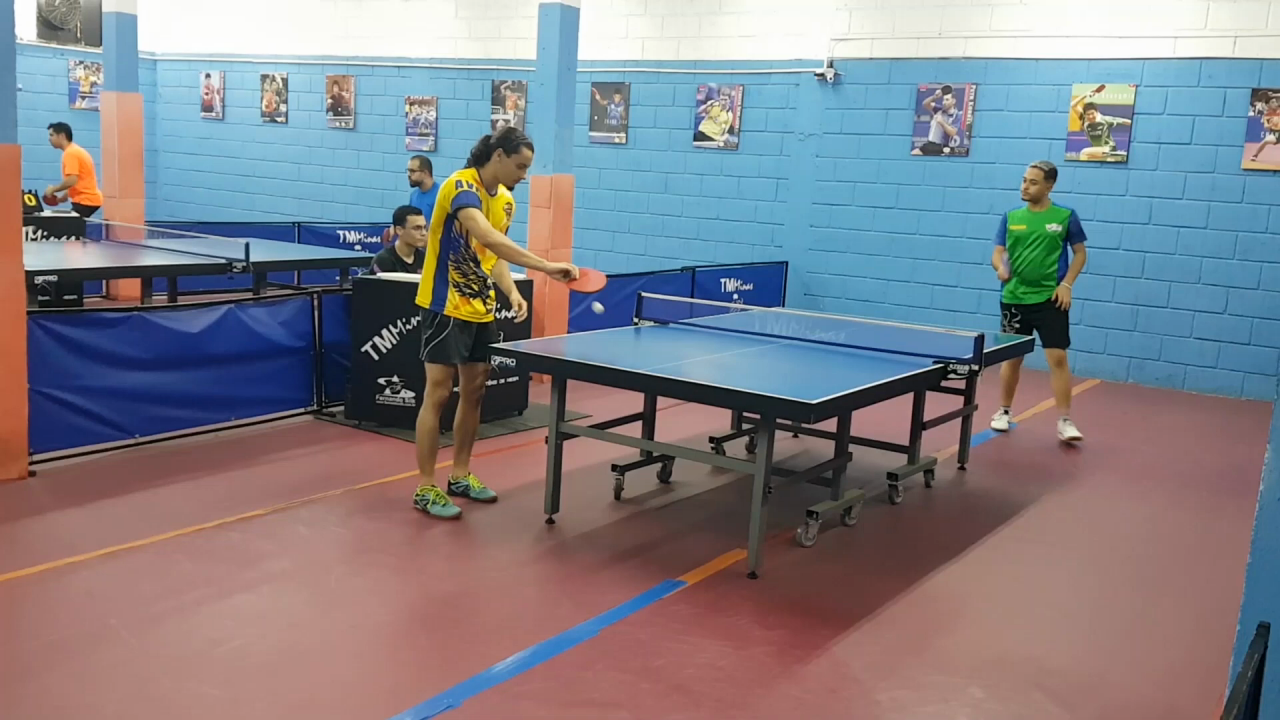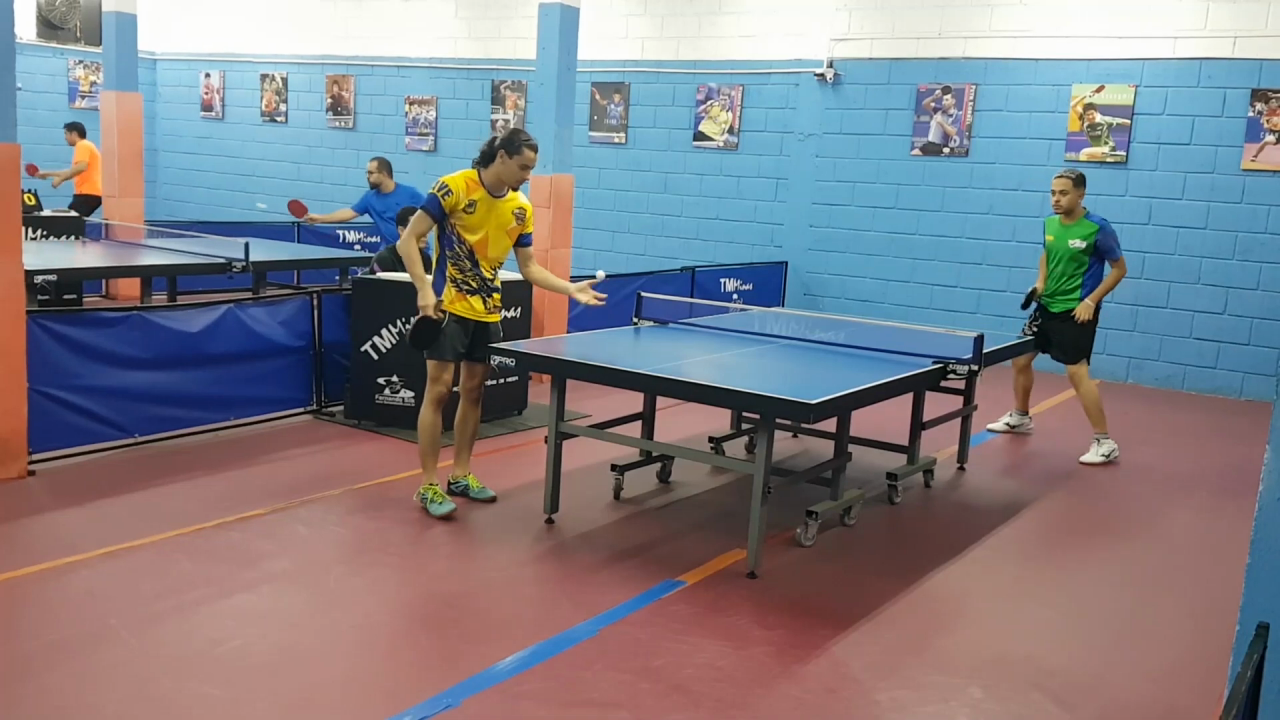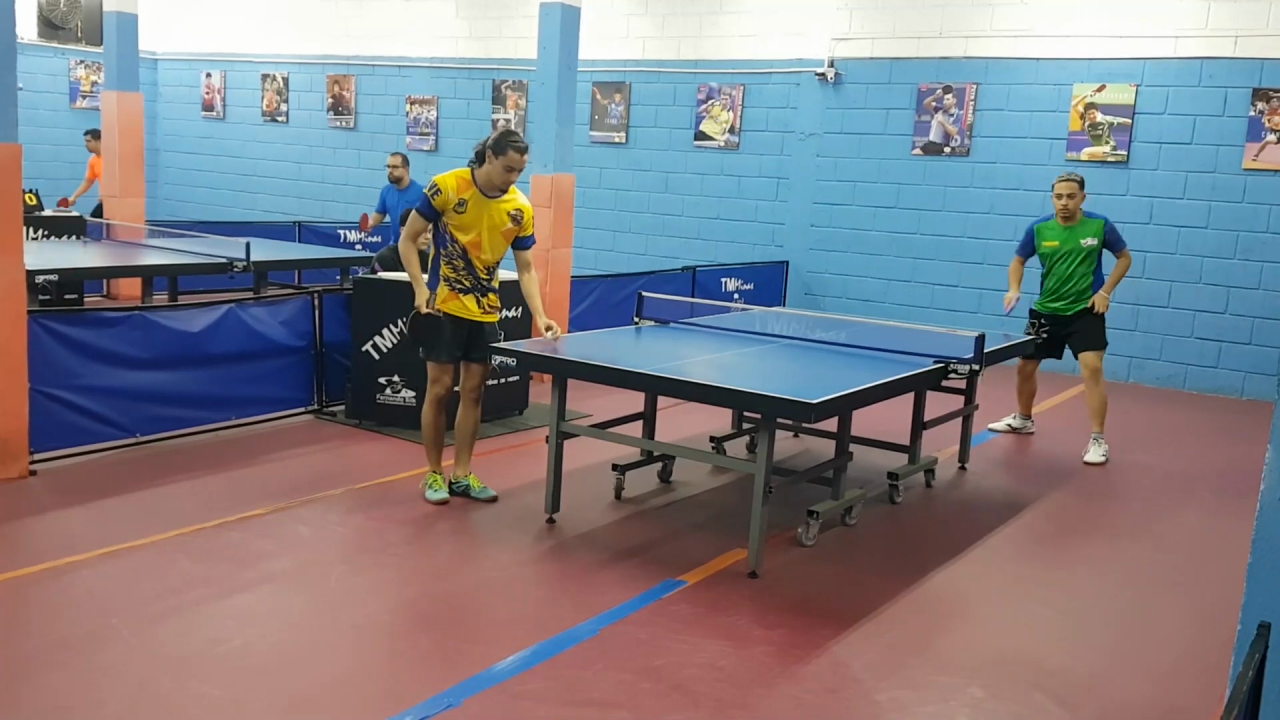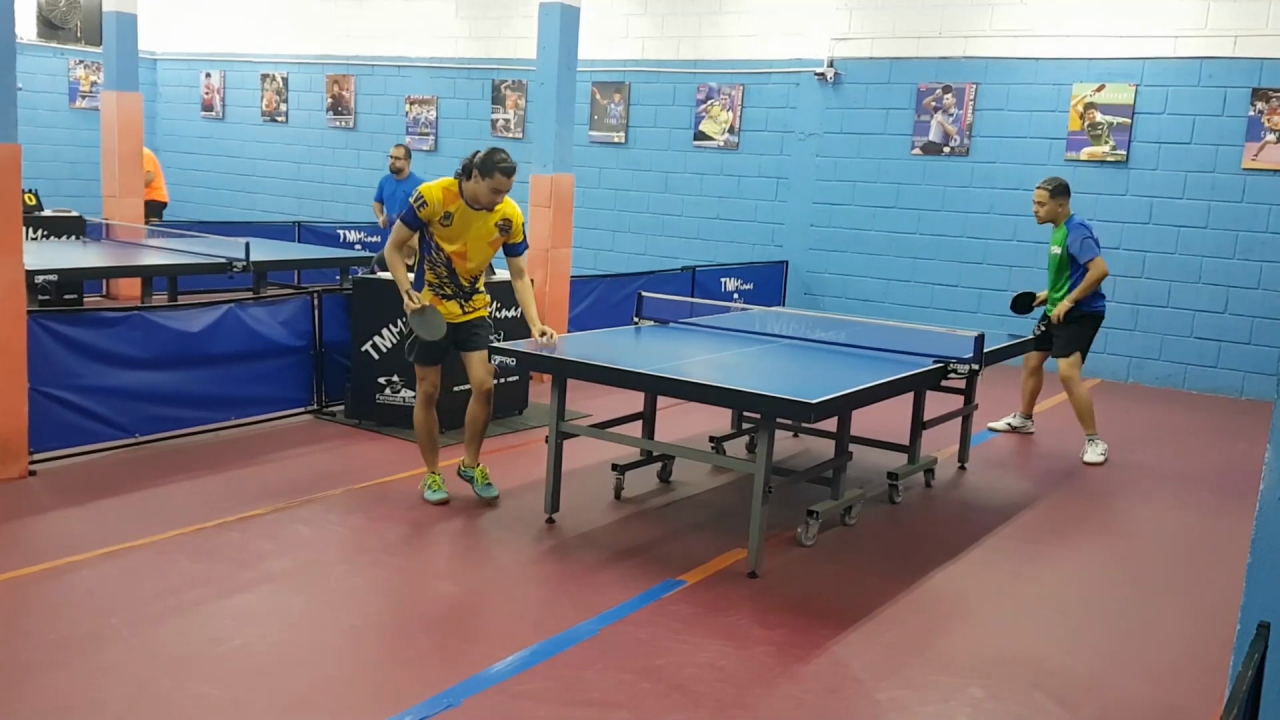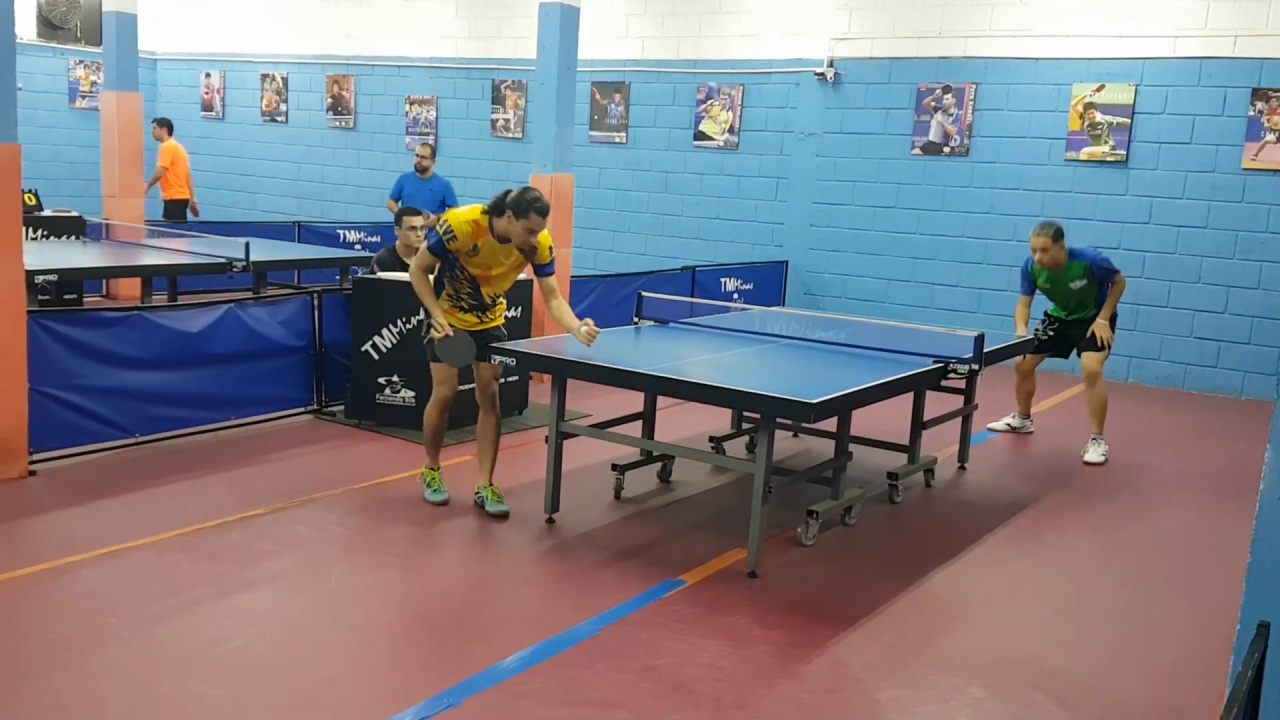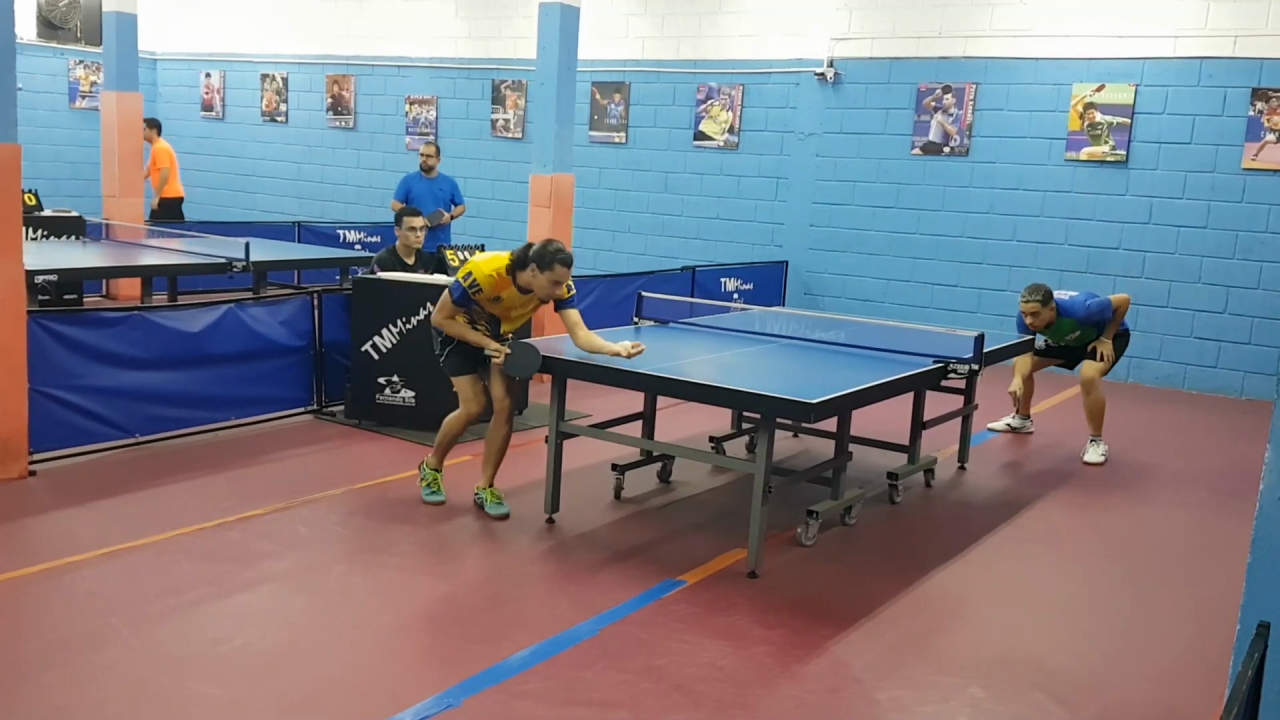
dt=0.5s
person 1, frame 1
left shoulder: (506, 199)
right shoulder: (461, 186)
right elbow: (487, 237)
left wrist: (512, 292)
right wrist: (545, 266)
left hip: (482, 310)
right hip: (445, 307)
left knee: (473, 392)
right knee: (438, 394)
left ankle: (461, 475)
right ankle: (426, 488)
person 1, frame 2
left shoulder: (520, 207)
right shoulder: (453, 187)
left elbow: (529, 266)
right elbow: (408, 239)
left wrist: (570, 288)
right wrist: (424, 289)
left hip: (488, 311)
right hip: (447, 306)
left knee: (473, 391)
right knee: (438, 390)
left ankle: (460, 475)
right ankle: (429, 485)
person 1, frame 3
left shoulder: (520, 208)
right shoulder: (446, 187)
left elbow: (526, 269)
right elbow: (408, 240)
left wrist: (539, 316)
right wrist: (421, 290)
left hip: (485, 312)
right hip: (443, 308)
left knee: (473, 392)
right knee: (439, 390)
left ankle: (461, 474)
right ankle: (434, 473)
person 1, frame 4
left shoulder: (510, 216)
right shoulder: (431, 196)
left elbow: (519, 275)
right elbow: (393, 248)
left wrist: (534, 323)
right wrist: (408, 292)
left hip: (474, 311)
right hip: (430, 311)
left knee: (484, 386)
right knee: (428, 391)
left ankle: (471, 464)
right ankle: (432, 474)
person 1, frame 5
left shoulder: (539, 243)
right shoulder: (460, 223)
left elbow: (553, 298)
right elbow: (417, 269)
left wrist: (577, 327)
right wrist: (438, 316)
left hip: (489, 321)
right hip: (446, 315)
left knee: (489, 395)
right knee: (445, 393)
left ankle: (485, 484)
right ankle: (431, 471)
person 1, frame 6
left shoulder: (558, 283)
right shoulder: (483, 272)
left elbow: (579, 333)
right elbow: (440, 317)
left wrist: (614, 348)
right wrist: (486, 344)
left hip: (497, 336)
right hip: (458, 333)
left knee: (504, 406)
right knee: (473, 406)
left ankle: (485, 488)
right ankle: (431, 467)
person 2, frame 1
left shoulder: (1066, 216)
right shoulder: (1010, 217)
left elbow: (1080, 253)
right elbow: (998, 253)
left wrist: (1066, 284)
right wrist: (1001, 269)
left hip: (1050, 299)
right hip: (1015, 300)
left knee: (1058, 357)
right knee: (1012, 358)
left ankle: (1065, 421)
right ankle: (1005, 411)
person 2, frame 2
left shoulder: (1098, 228)
right shoulder: (1049, 223)
left elbow: (1119, 268)
left wrist: (1091, 301)
right wrist: (1040, 283)
left hip: (1075, 312)
right hip: (1046, 307)
left knee: (1076, 372)
right knee: (1020, 360)
left ankle: (1104, 441)
right ankle: (1020, 417)
person 2, frame 3
left shoulder: (1101, 225)
right shoulder: (1038, 228)
left elbow: (1125, 257)
right elbow: (1017, 261)
left wrist: (1106, 291)
right wrist: (1013, 290)
left hip: (1086, 311)
right hip: (1046, 312)
left knee: (1092, 369)
right knee: (1025, 367)
left ankle: (1097, 440)
right ankle: (1023, 419)
person 2, frame 4
left shoulder: (1076, 231)
right shoulder: (1058, 228)
left elbow: (1100, 270)
left wrist: (1069, 301)
left hip: (1080, 314)
right hip: (1056, 312)
left knee: (1068, 374)
right knee: (1031, 363)
left ankle: (1094, 440)
right ankle: (1023, 419)
person 2, frame 5
left shoulder: (1089, 260)
right shoulder: (1030, 266)
left elbow: (1119, 282)
right elbow: (1023, 303)
left wrist: (1103, 319)
right wrist: (1021, 331)
left hip: (1094, 319)
right hip: (1059, 319)
left knee: (1092, 369)
right knee: (1023, 363)
left ankle: (1097, 440)
right ankle: (1022, 420)
person 2, frame 6
left shoulder: (1079, 310)
right shoulder: (1026, 318)
left elbow: (1124, 300)
right elbow: (1026, 355)
left wrist: (1106, 339)
right wrist: (1017, 380)
left hip: (1110, 335)
right hip: (1069, 338)
left knee: (1089, 376)
right knee: (1020, 367)
left ankle: (1096, 441)
right ankle: (1022, 420)
